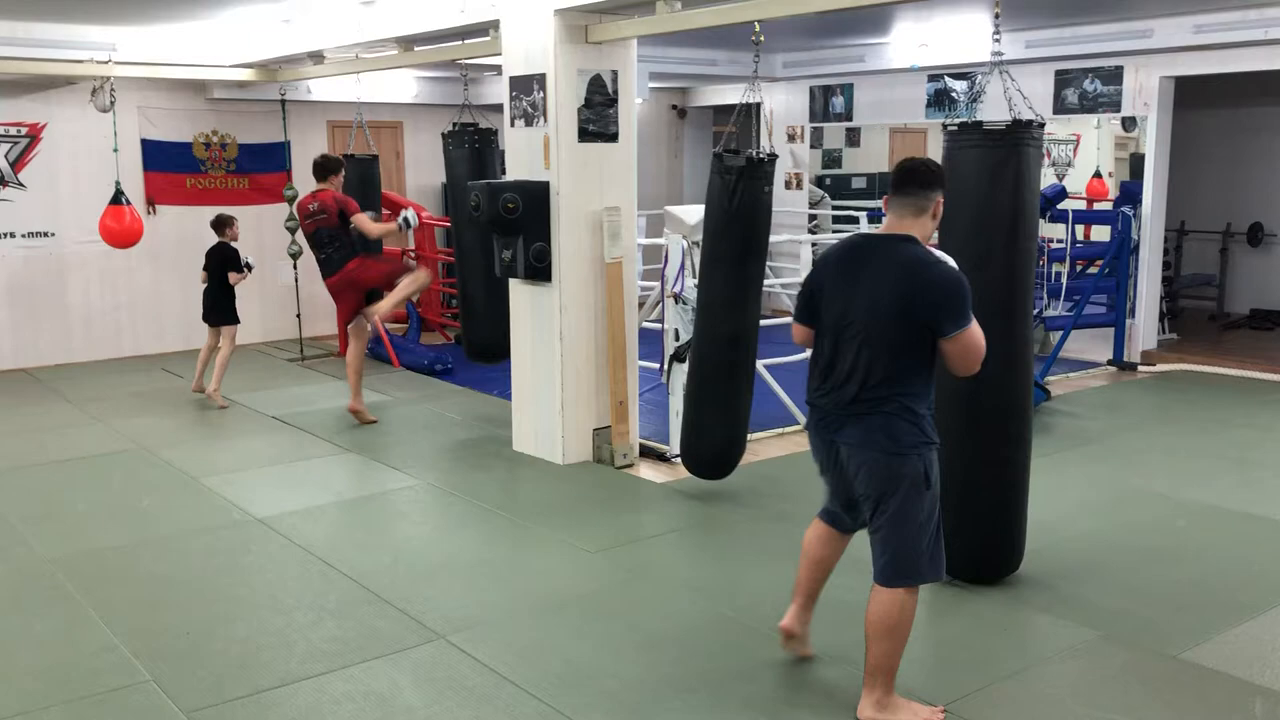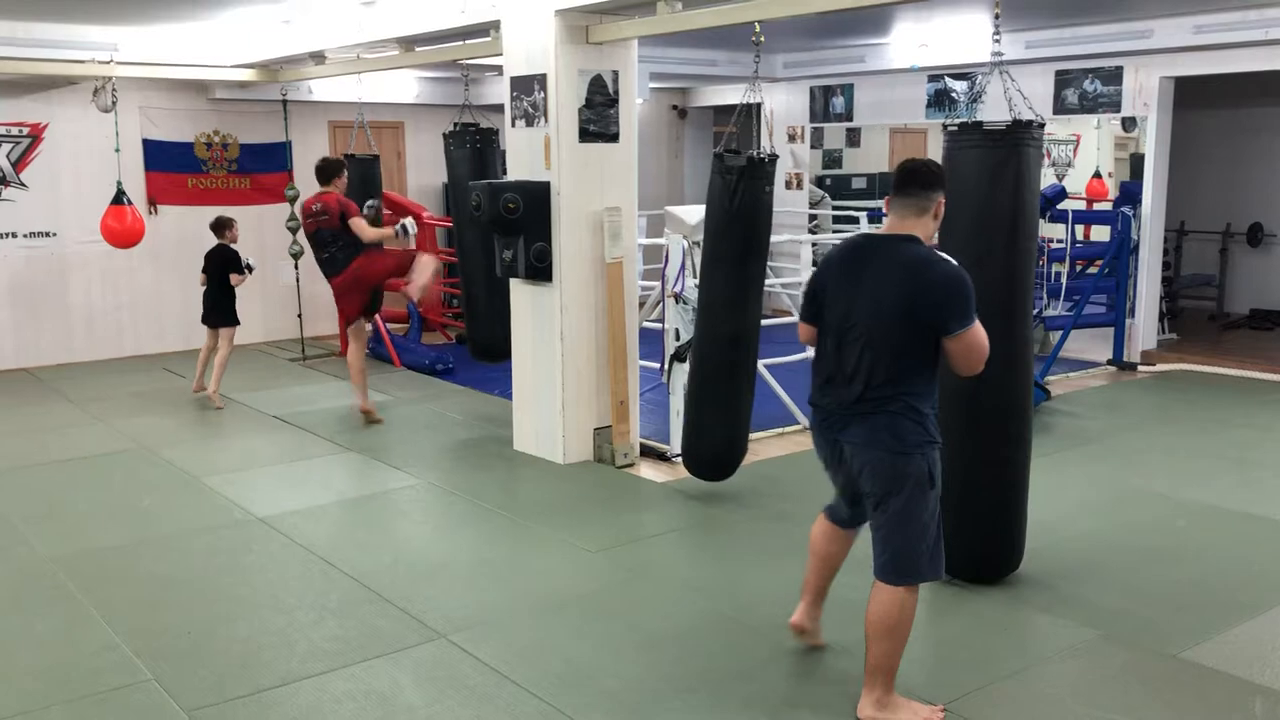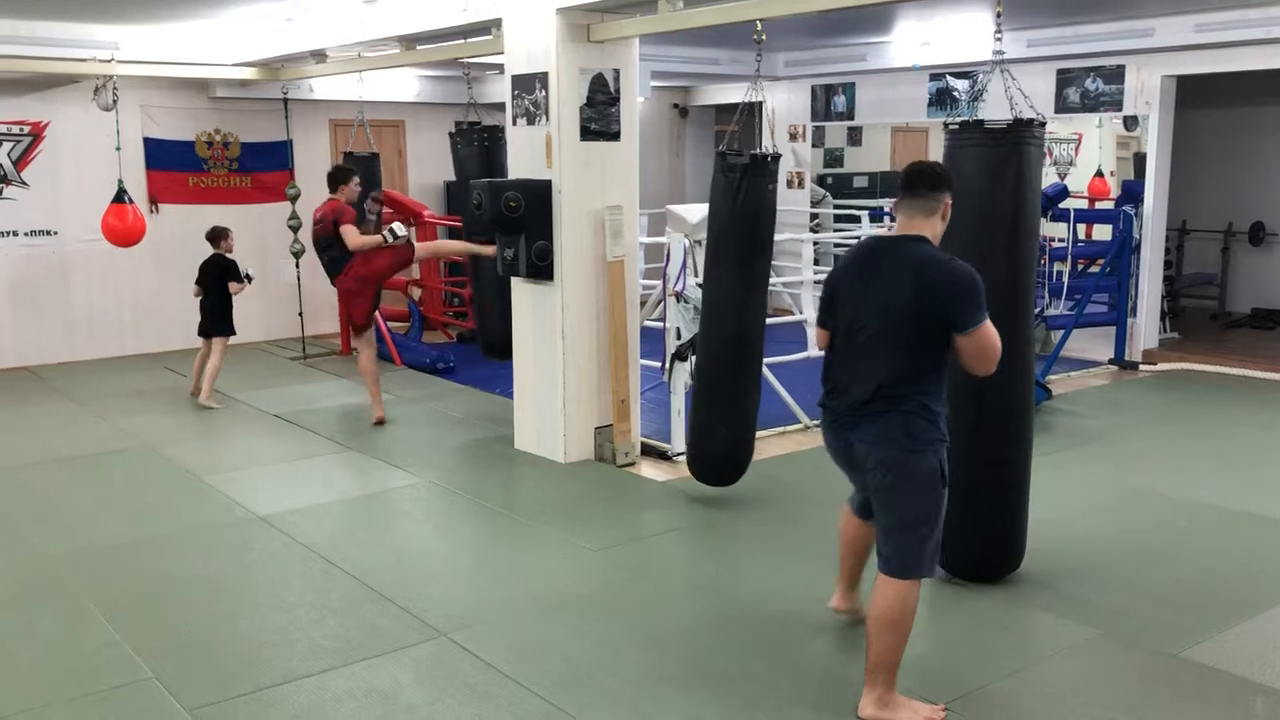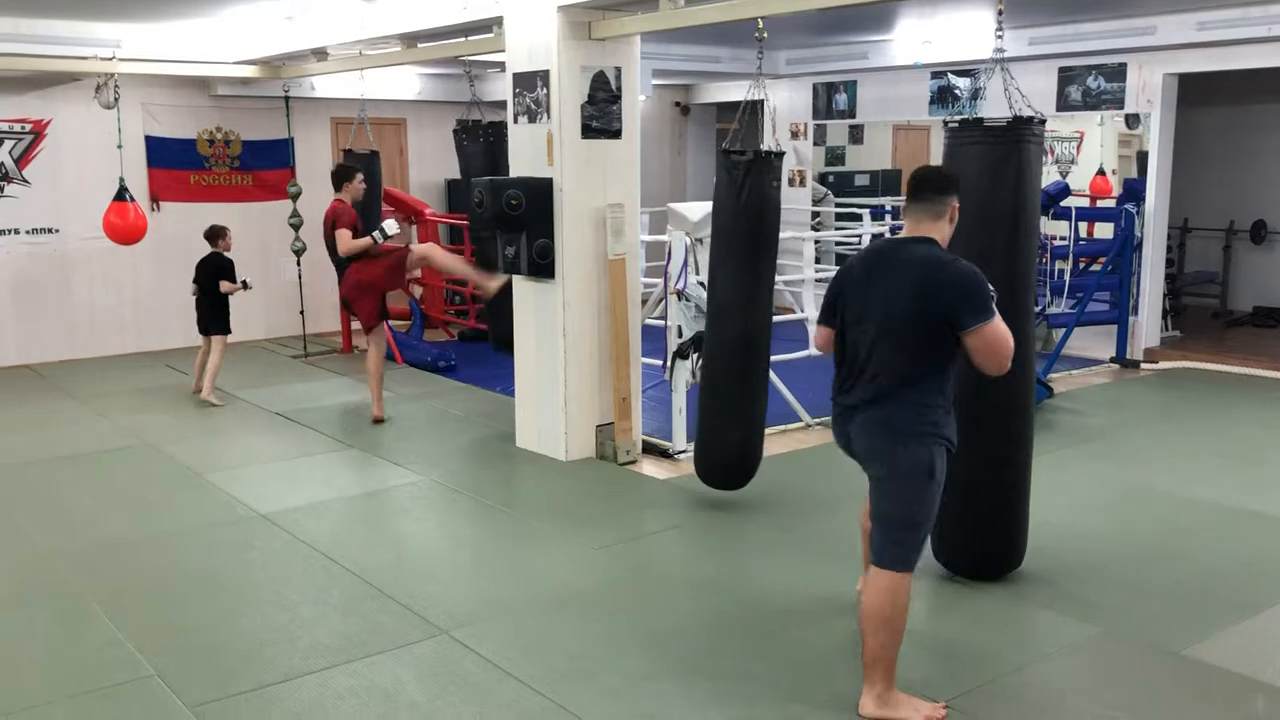
dt=0.1s
person 1, frame 1
left shoulder: (834, 259)
right shoulder: (938, 277)
left elbow: (801, 336)
right elbow: (968, 362)
left hip: (828, 425)
right hip: (894, 439)
left knee: (839, 514)
right knee: (900, 573)
left ankle: (798, 615)
person 1, frame 2
left shoulder: (837, 259)
right shoulder: (942, 276)
left elbow: (807, 335)
right elbow: (971, 361)
left hip: (831, 424)
right hip: (896, 437)
left knee: (845, 511)
right knee: (900, 571)
left ankle: (808, 610)
person 1, frame 3
left shoulder: (849, 263)
right shoulder: (951, 277)
left elbow: (822, 340)
right elbow: (983, 361)
left hip: (840, 423)
right hip: (905, 434)
left knee: (867, 499)
right knee: (904, 564)
left ankle: (845, 592)
person 1, frame 4
left shoulder: (859, 264)
right shoulder: (957, 276)
left elbow: (824, 341)
right elbow: (997, 361)
right wrist: (985, 305)
left hip: (853, 418)
right hip: (908, 428)
left knee: (887, 496)
right knee: (895, 558)
left ankle: (870, 585)
person 2, frame 1
left shoulder: (303, 205)
right shoulder: (340, 200)
right elbow: (372, 231)
right wrist: (402, 222)
left hip: (334, 279)
right hip: (355, 267)
left knee: (357, 337)
right knee: (420, 275)
left ankle: (356, 401)
right ankle: (381, 309)
person 2, frame 2
left shoulder: (307, 207)
right shoulder: (341, 202)
right elbow: (367, 236)
left wrist: (361, 215)
right wrist: (400, 230)
left hip: (338, 279)
right hip: (361, 265)
left knee: (356, 339)
right knee: (427, 260)
left ankle: (364, 402)
right ankle: (417, 288)
person 2, frame 3
left shoulder: (319, 215)
right shoulder: (343, 210)
right elbow: (354, 244)
left wrist: (376, 234)
right wrist: (388, 236)
left hip: (344, 282)
right hip: (359, 268)
left knee: (365, 344)
right knee: (426, 248)
left ankle: (377, 408)
right ankle: (485, 250)
person 2, frame 4
left shoulder: (333, 212)
right shoulder: (343, 212)
right elbow: (344, 249)
left wrist: (379, 238)
right wrist: (377, 236)
left hip: (351, 284)
right hip: (363, 274)
left knee: (376, 341)
right knee: (427, 251)
left ankle: (377, 407)
right ankle: (484, 283)
person 3, frame 1
left shoulder: (211, 251)
right shoulder: (231, 252)
left elbow: (204, 278)
right elbow: (234, 280)
right wrist: (247, 268)
left hip: (210, 300)
right hip: (224, 302)
left knee: (211, 342)
right knee: (228, 345)
left ankle: (198, 382)
right ankle: (214, 388)
person 3, frame 2
left shoulder: (210, 254)
right shoulder: (231, 254)
left elbow: (203, 281)
right elbow: (235, 281)
right wrist: (248, 270)
left hip: (210, 301)
right hip: (224, 303)
left knee: (210, 343)
right knee: (225, 346)
left ankle: (198, 382)
right ankle: (213, 389)
person 3, frame 3
left shoulder: (205, 264)
right shoulder: (229, 264)
left elbow: (196, 292)
right elbow: (234, 289)
right wrist: (247, 279)
left hip: (206, 310)
right hip: (221, 312)
left knee: (205, 349)
right knee: (218, 353)
left ankle: (195, 387)
right ankle: (206, 395)
person 3, frame 4
left shoulder: (202, 262)
right shoulder: (225, 262)
left elbow: (194, 291)
right elbow: (225, 288)
right wrist: (243, 285)
left hip: (202, 308)
right hip: (217, 310)
left knee: (206, 347)
right knee: (218, 351)
left ankle: (197, 385)
right ankle: (207, 391)
